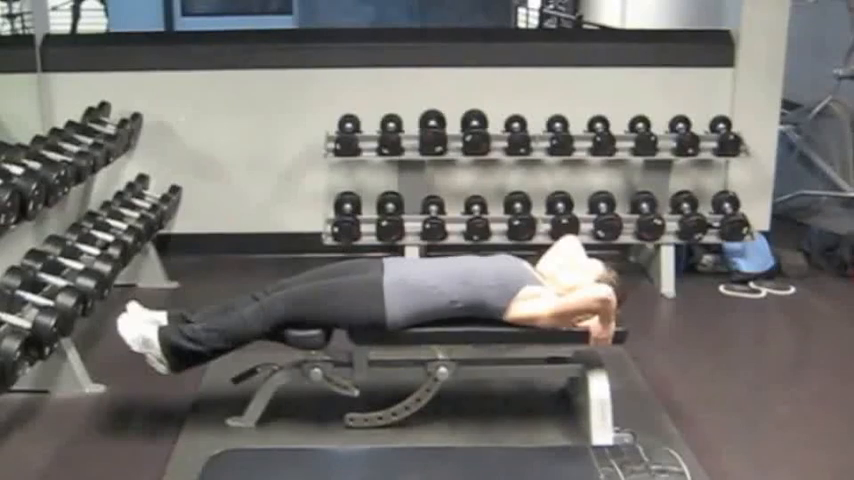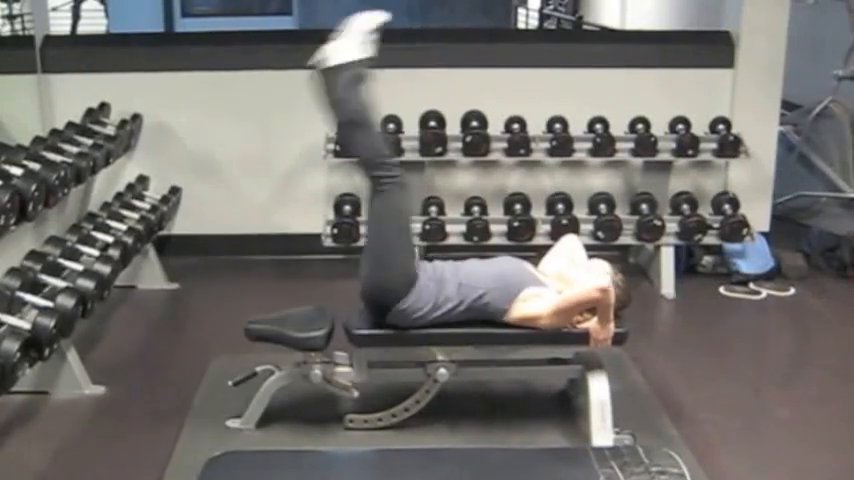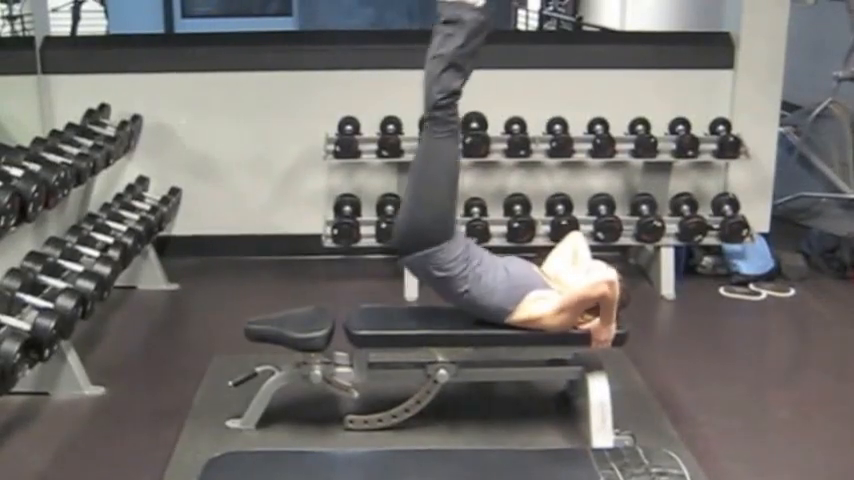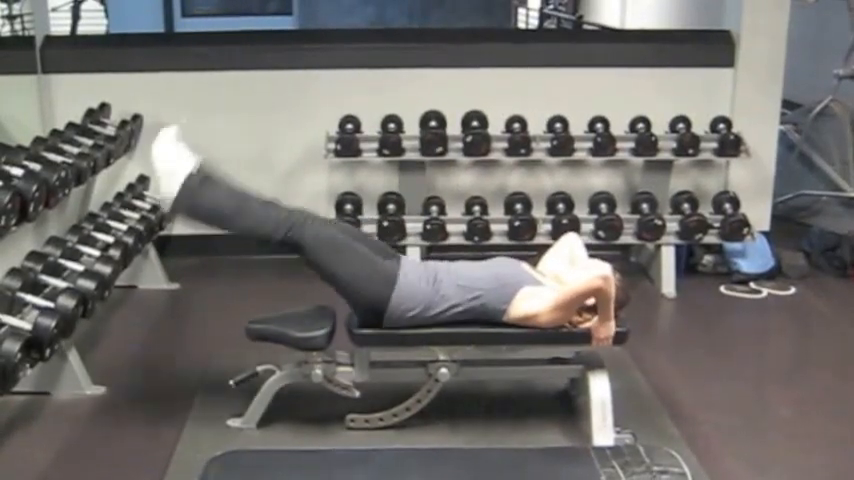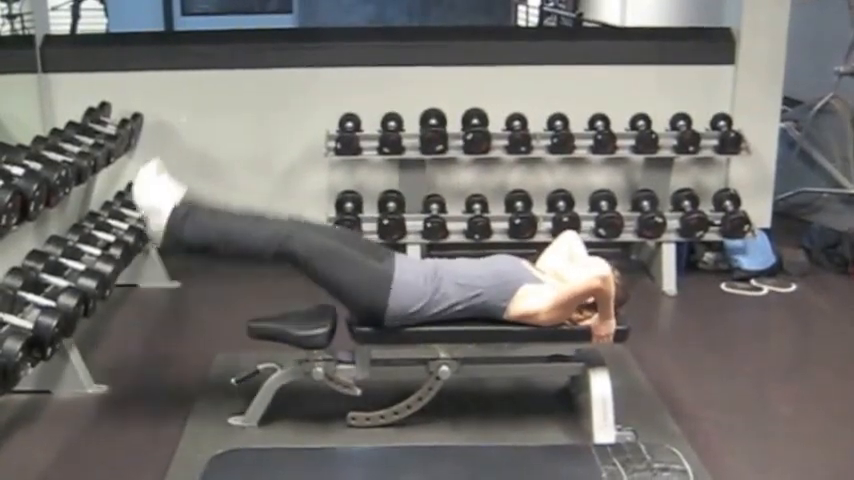
dt=0.7s
person 1, frame 1
left shoulder: (544, 305)
right shoulder: (538, 276)
left elbow: (604, 294)
right elbow: (569, 239)
left wrist: (604, 324)
right wrist: (578, 257)
left hip: (393, 301)
right hip: (396, 271)
left knee: (282, 307)
right knee: (280, 291)
left ankle: (173, 344)
right ankle: (177, 329)
person 1, frame 2
left shoulder: (544, 310)
right shoulder: (545, 286)
left elbow: (596, 288)
right elbow: (572, 241)
left wrist: (604, 325)
left hip: (403, 298)
right hip: (412, 289)
left knee: (387, 179)
left ankle: (346, 65)
right ankle: (346, 63)
person 1, frame 3
left shoulder: (552, 313)
right shoulder: (549, 285)
right elbow: (575, 236)
left wrist: (605, 324)
left hip: (428, 246)
right hip: (436, 250)
person 1, frame 4
left shoulder: (547, 310)
right shoulder: (544, 278)
left elbow: (602, 280)
right elbow: (570, 242)
left wrist: (605, 319)
left hip: (398, 296)
right hip: (406, 275)
left knee: (299, 228)
right knee: (320, 227)
left ankle: (188, 190)
right ankle: (192, 186)
person 1, frame 5
left shoulder: (545, 305)
right shoulder: (540, 277)
left elbow: (602, 273)
right elbow: (569, 235)
left wrist: (605, 322)
left hip: (397, 297)
right hip: (405, 271)
left knee: (293, 242)
right knee: (302, 235)
left ankle: (175, 222)
right ankle: (177, 215)
